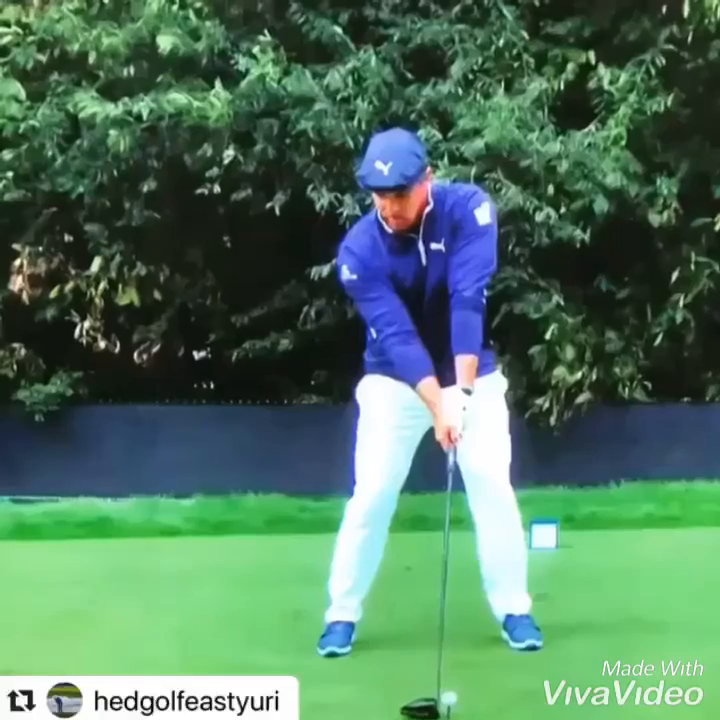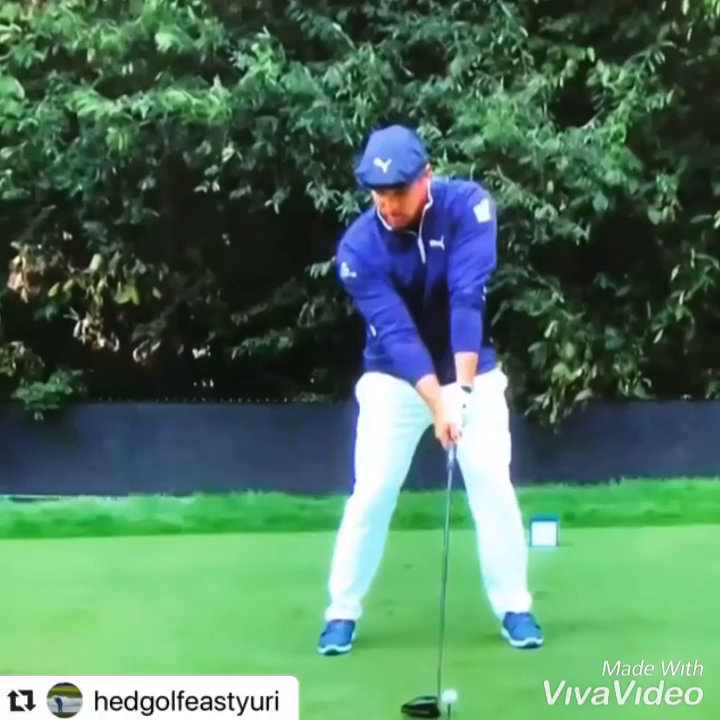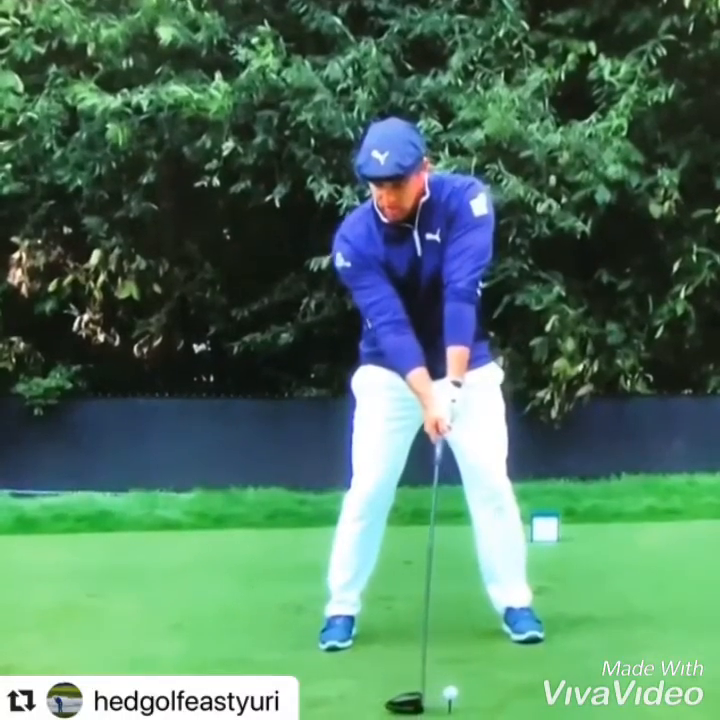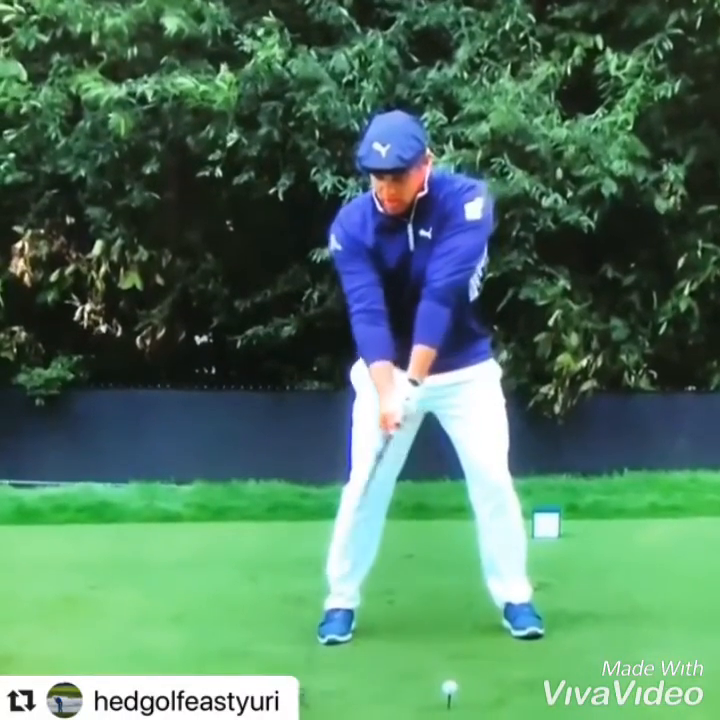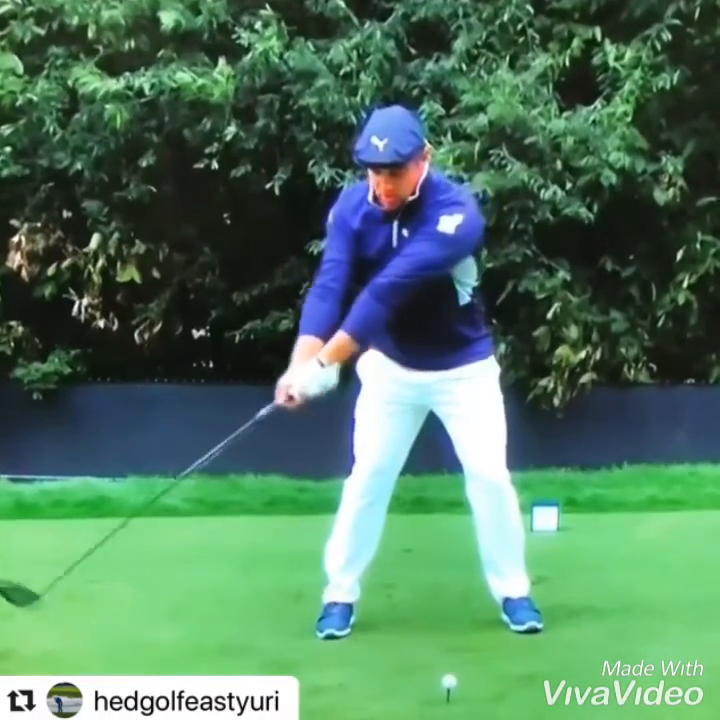
dt=1s
person 1, frame 1
left shoulder: (467, 207)
right shoulder: (359, 249)
left elbow: (469, 301)
right elbow: (396, 334)
left wrist: (463, 388)
right wrist: (436, 403)
left hip: (472, 375)
right hip: (395, 383)
left knee: (493, 487)
right knee: (372, 494)
left ankle: (513, 609)
right ankle: (342, 613)
person 1, frame 2
left shoulder: (467, 205)
right shoulder: (358, 247)
left elbow: (469, 299)
right elbow: (395, 331)
left wrist: (463, 387)
right wrist: (436, 403)
left hip: (471, 373)
right hip: (394, 380)
left knee: (492, 486)
right knee: (372, 492)
left ankle: (513, 606)
right ankle: (342, 611)
person 1, frame 3
left shoulder: (464, 198)
right shoulder: (354, 238)
left elbow: (462, 294)
right elbow: (388, 324)
left wrist: (454, 381)
right wrist: (425, 397)
left hip: (468, 368)
right hip: (389, 376)
left knee: (490, 481)
right knee: (369, 487)
left ankle: (513, 601)
right ankle: (342, 607)
person 1, frame 4
left shoulder: (465, 200)
right shoulder: (351, 224)
left elbow: (442, 294)
right elbow: (366, 312)
left wrist: (416, 382)
right wrist: (385, 390)
left hip: (465, 368)
right hip: (385, 368)
left knee: (492, 478)
right knee: (365, 482)
left ankle: (514, 597)
right ankle: (342, 600)
person 1, frame 5
left shoulder: (456, 213)
right shoulder: (351, 207)
left elbow: (388, 290)
right elbow: (330, 285)
left wrist: (325, 364)
right wrist: (300, 362)
left hip: (463, 368)
right hip: (390, 366)
left knee: (489, 476)
right knee: (368, 477)
left ankle: (512, 590)
right ankle: (340, 593)
